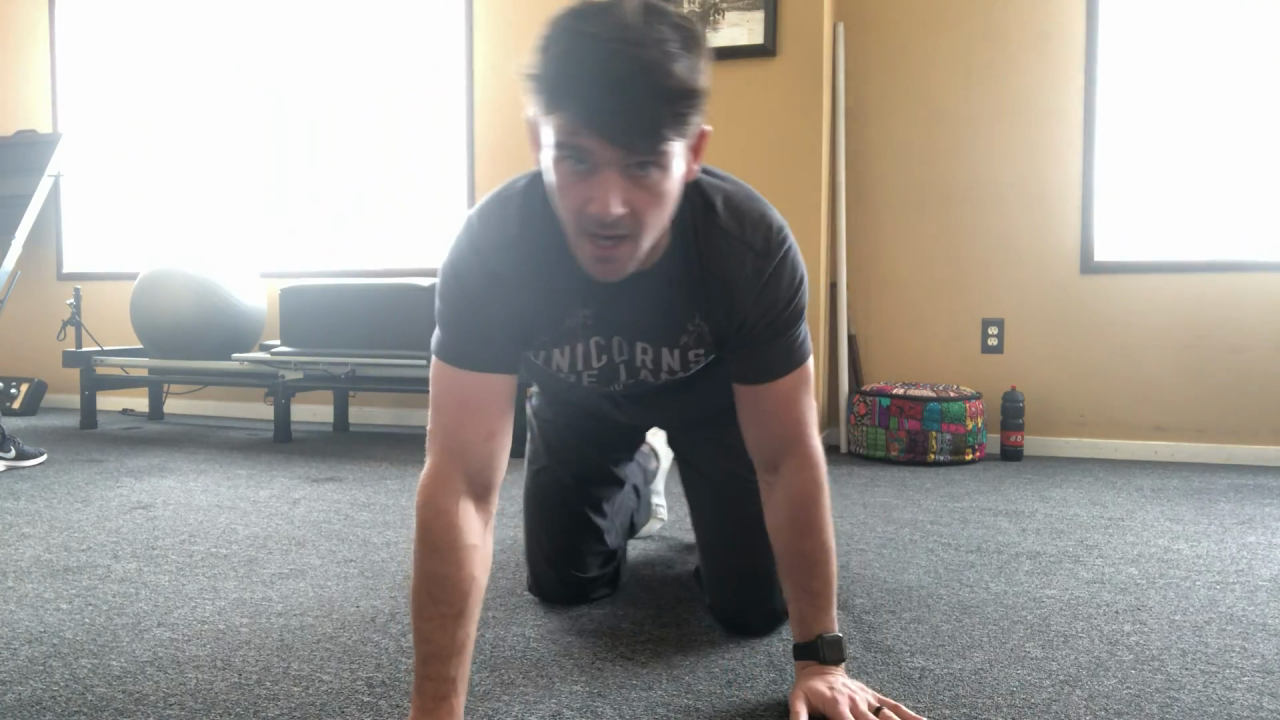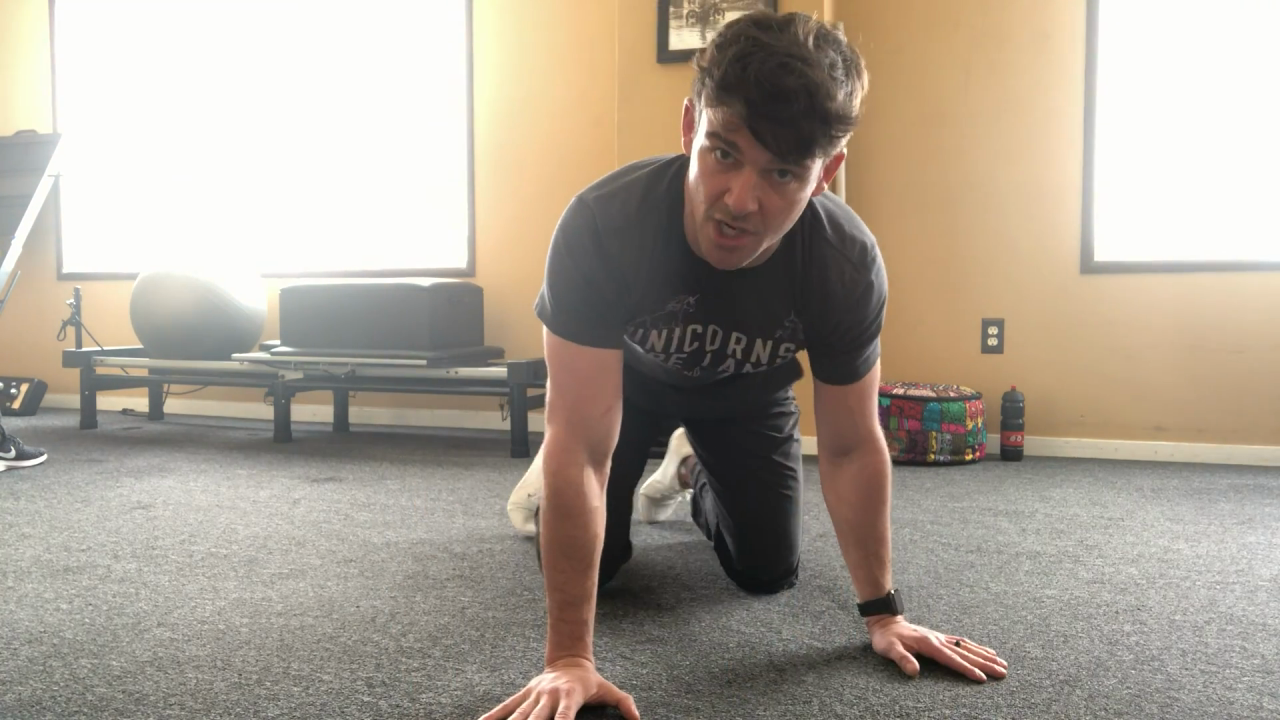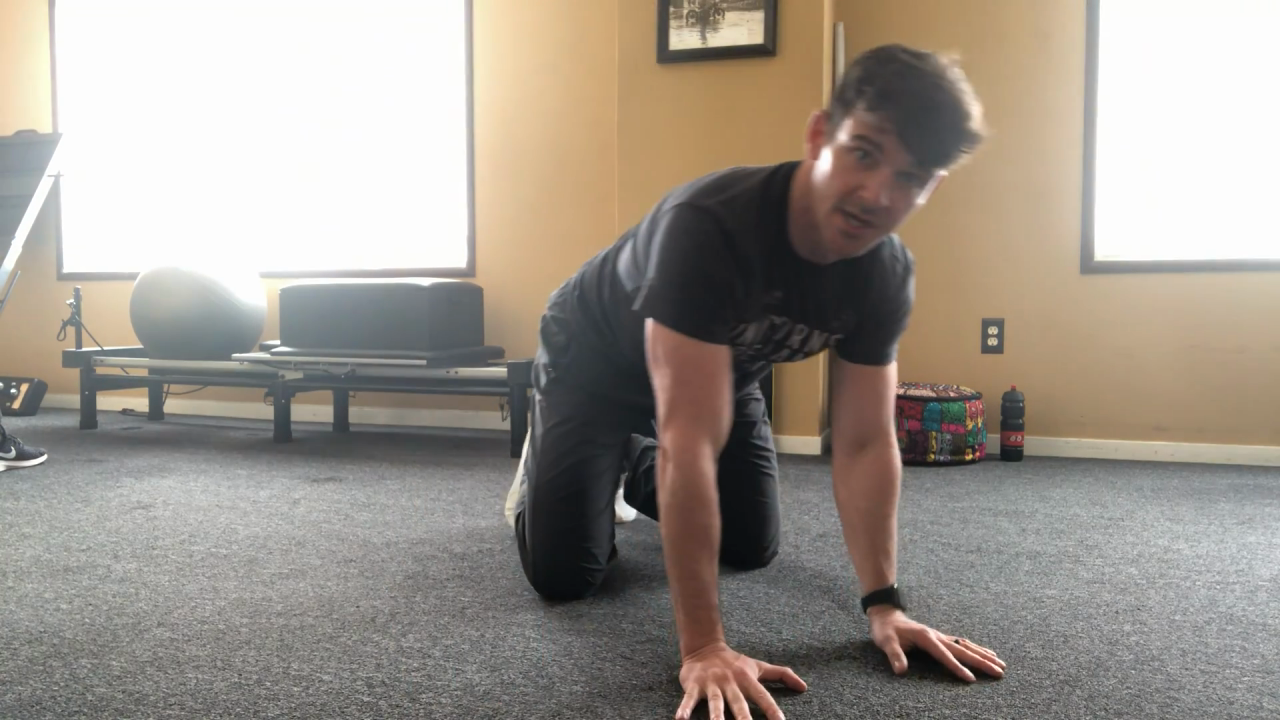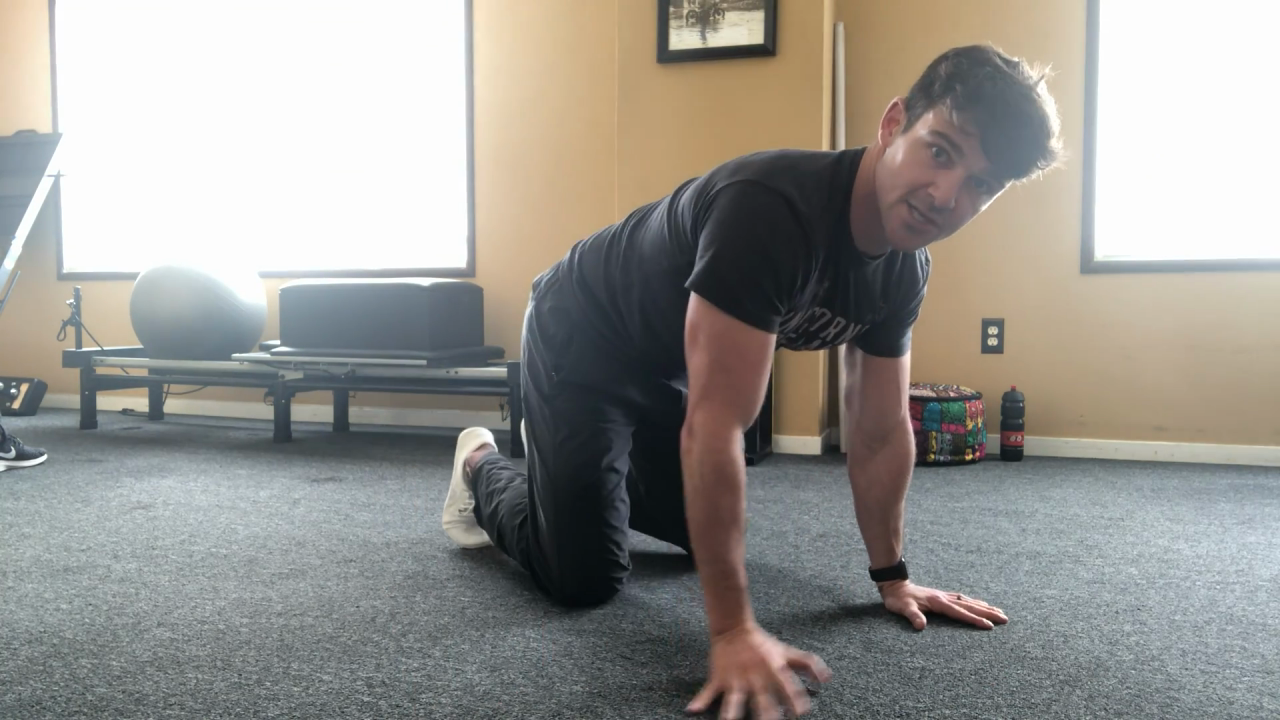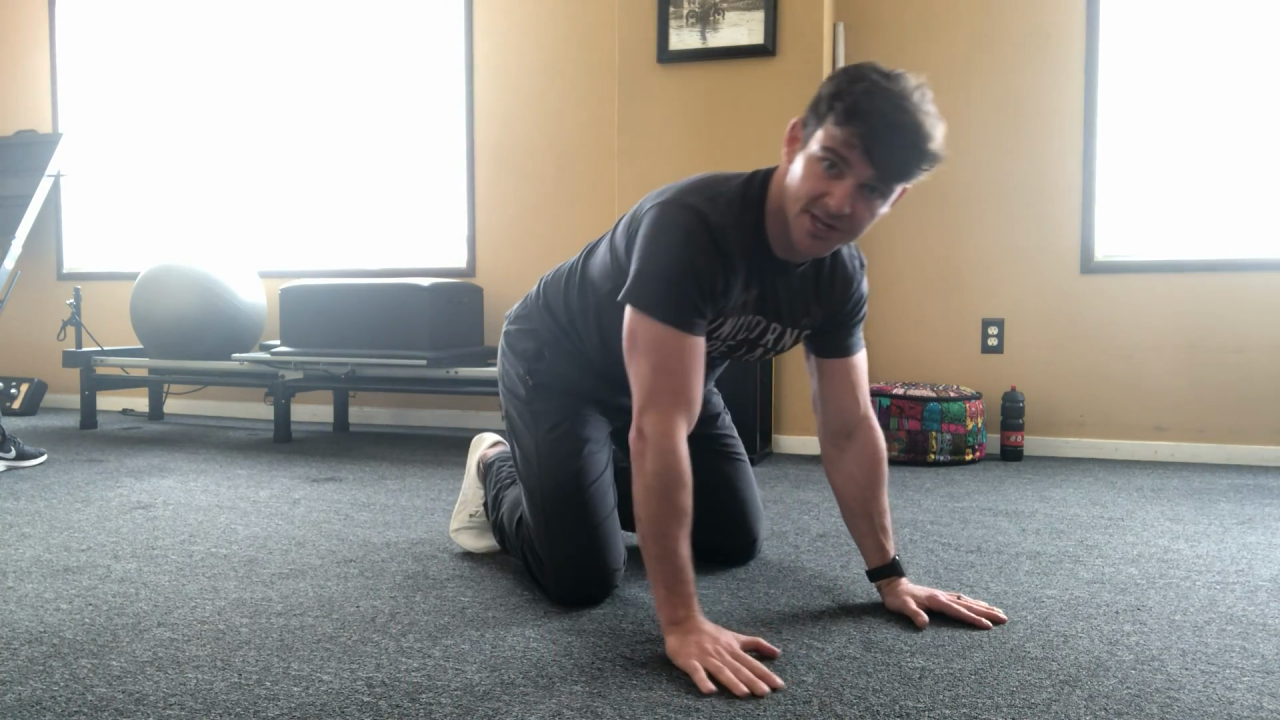
dt=1s
person 1, frame 1
left shoulder: (752, 247)
right shoulder: (492, 245)
left elbow: (788, 459)
right elbow: (458, 483)
left wrist: (820, 658)
left hip: (718, 391)
right hip: (581, 395)
left knee: (754, 610)
right knee: (563, 585)
left ankle: (700, 490)
right ankle: (637, 475)
person 1, frame 2
left shoulder: (847, 263)
right shoulder: (601, 225)
left elbow: (851, 448)
right elbow: (582, 448)
left wrist: (881, 611)
right wrist: (570, 658)
left hip: (747, 387)
right hip: (622, 373)
left knee: (769, 572)
right knee: (583, 564)
left ankle: (695, 476)
right ankle: (547, 483)
person 1, frame 3
left shoulder: (885, 274)
right shoulder: (709, 223)
left elbow: (864, 444)
right elbow: (689, 442)
left wrist: (885, 602)
right wrist: (703, 647)
left hip: (718, 371)
right hip: (593, 358)
left knee: (753, 549)
right knee: (563, 573)
left ankle: (636, 471)
right ankle: (537, 465)
person 1, frame 4
left shoulder: (903, 267)
right shoulder: (771, 208)
left elbow: (880, 432)
right elbow: (715, 427)
left wrist: (891, 577)
right wrist: (733, 632)
left hip: (674, 359)
right hip: (580, 337)
left knee: (714, 533)
right knee: (585, 578)
left ankle: (587, 460)
right ankle: (481, 471)
person 1, frame 5
left shoulder: (839, 274)
right shoulder: (690, 227)
left elbow: (849, 430)
right elbow: (660, 427)
left wrist: (890, 576)
right wrist: (681, 623)
left hip: (664, 375)
right hip: (556, 366)
left knee: (738, 539)
right knee: (584, 577)
left ankle: (611, 477)
right ankle: (497, 473)
